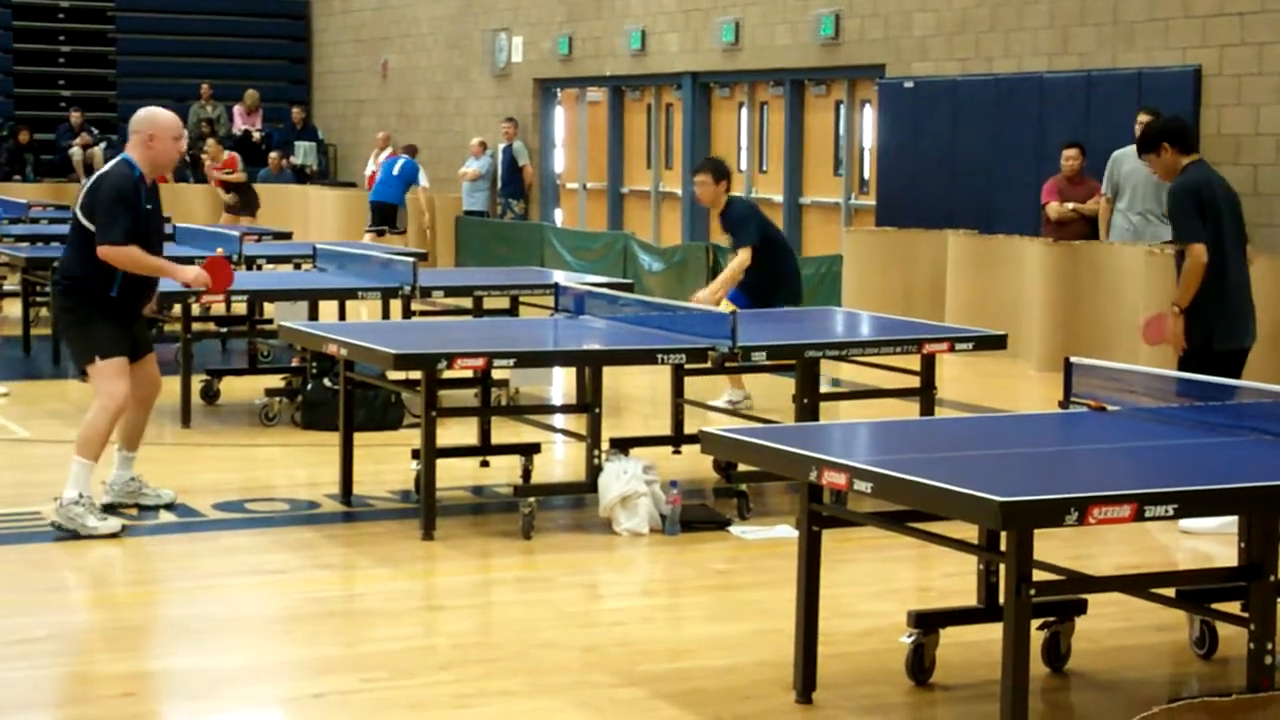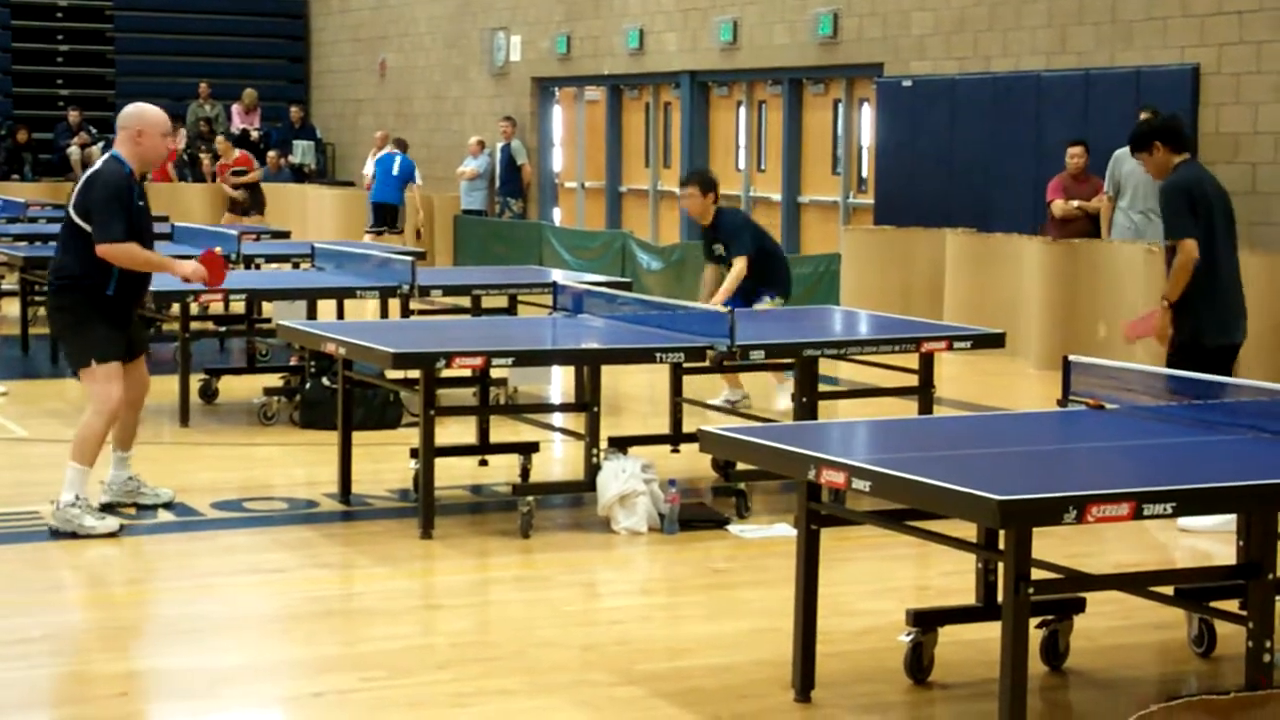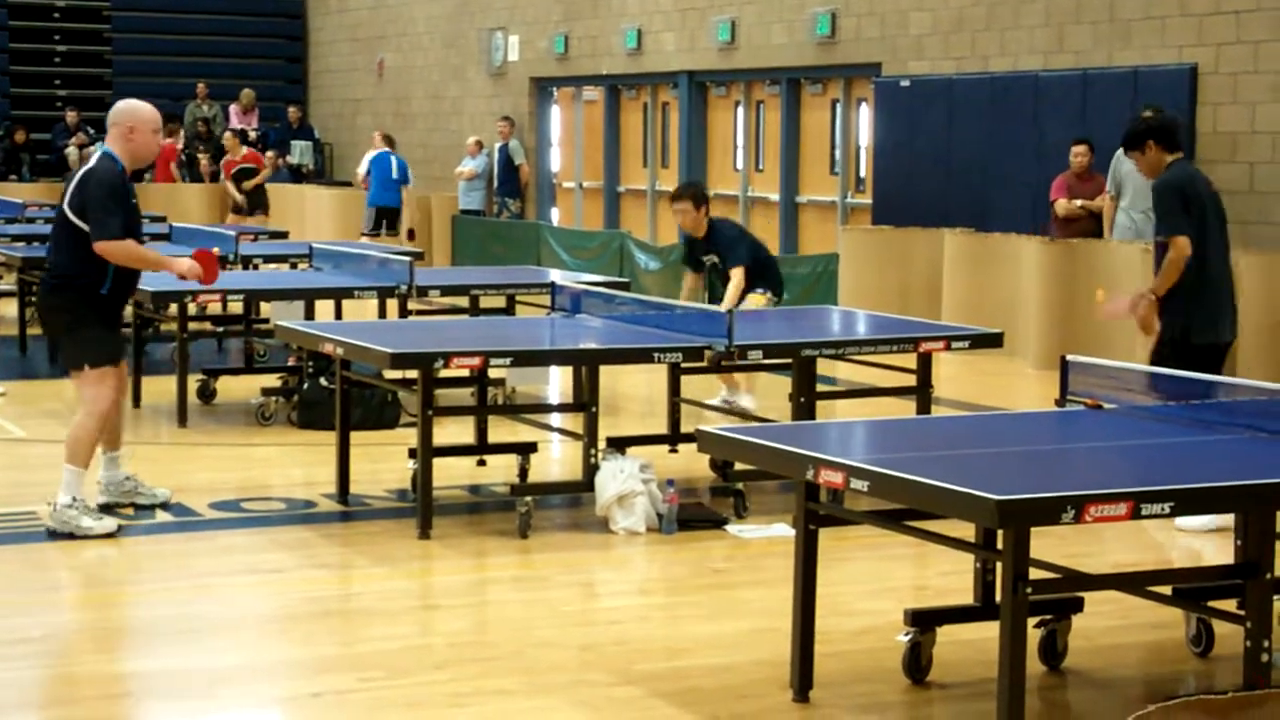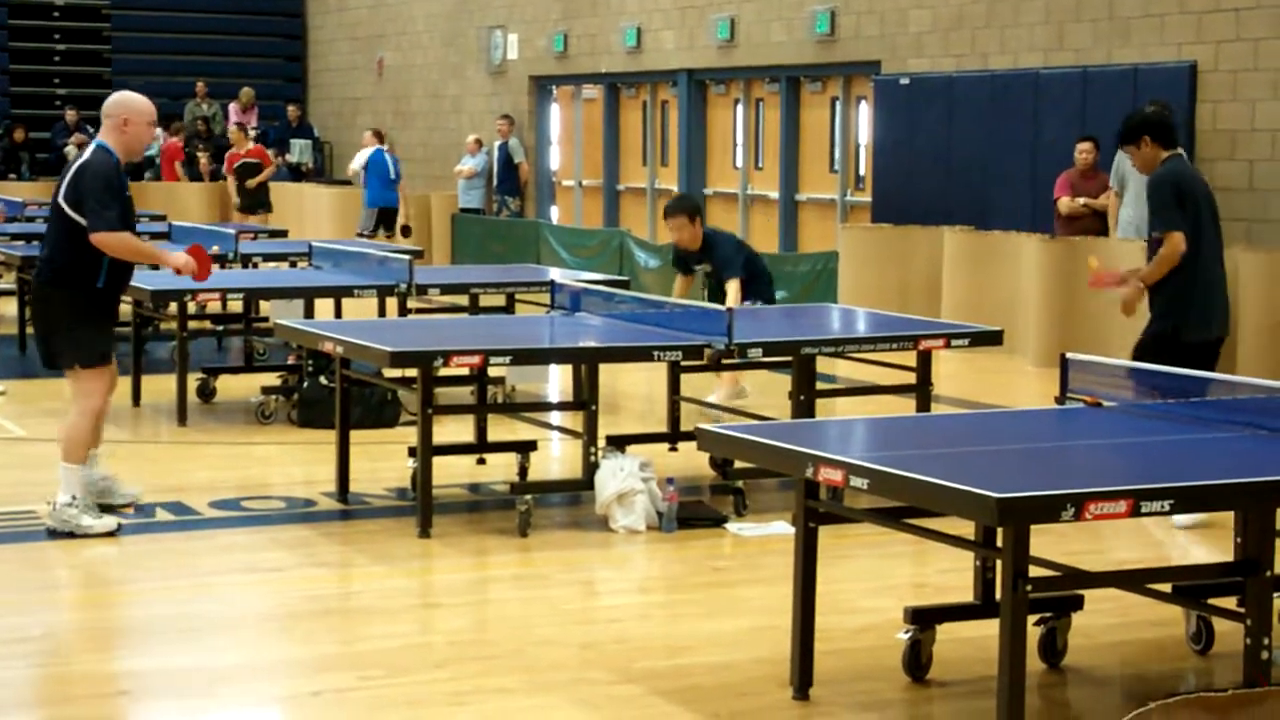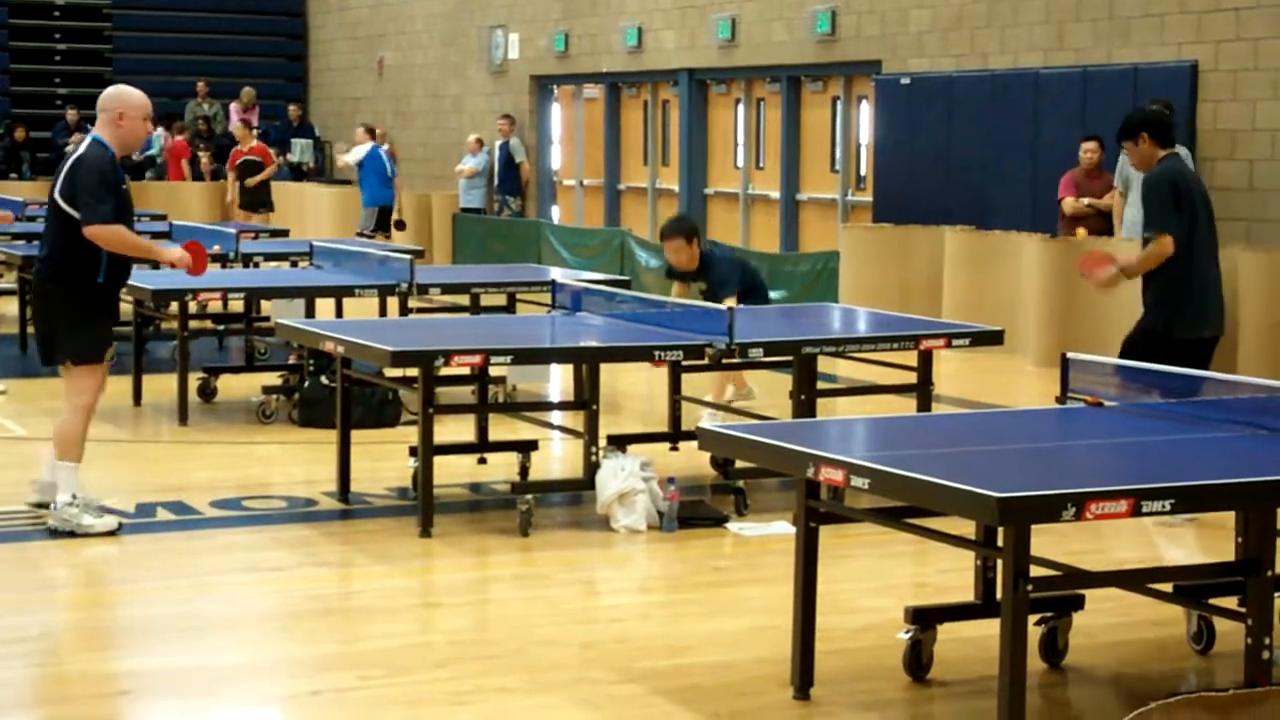
dt=0.1s
person 1, frame 1
left shoulder: (147, 184)
right shoulder: (116, 182)
right elbow: (110, 249)
left wrist: (148, 291)
right wrist: (177, 271)
left hip: (121, 303)
right hip: (85, 304)
left knee: (147, 386)
right knee: (115, 395)
left ankle: (123, 482)
right ankle: (73, 501)
person 1, frame 2
left shoulder: (124, 178)
right shoulder: (108, 179)
right elbow: (110, 248)
left wrist: (145, 283)
right wrist: (175, 267)
left hip: (108, 303)
right hip: (82, 304)
left knee: (135, 387)
right knee: (109, 397)
left ankle: (121, 481)
right ankle: (69, 505)
person 1, frame 3
left shoulder: (114, 175)
right shoulder: (102, 176)
right elbow: (108, 245)
right wrist: (170, 263)
left hip: (95, 300)
right hip: (73, 303)
left knee: (116, 388)
right knee: (99, 399)
left ankle: (115, 481)
right ankle: (66, 506)
person 1, frame 4
left shoulder: (102, 165)
right shoulder: (99, 168)
right elbow: (104, 236)
right wrist: (166, 258)
left hip: (83, 294)
right hip: (70, 297)
left knee: (103, 383)
right knee: (91, 397)
left ankle: (90, 478)
right ankle: (66, 505)
person 1, frame 5
left shoulder: (98, 159)
right shoulder: (94, 162)
right elbow: (97, 229)
right wrist: (160, 252)
left hip: (81, 290)
right hip: (69, 293)
left knee: (87, 386)
right knee: (82, 394)
left ankle: (51, 482)
right ankle: (65, 504)
person 2, frame 1
left shoulder: (1184, 188)
right shoulder: (1220, 185)
left elbow: (1197, 257)
left wrist: (1177, 310)
left hip: (1209, 323)
right hip: (1235, 319)
person 2, frame 2
left shoulder: (1176, 185)
right shoulder: (1209, 183)
left elbow: (1188, 254)
left wrist: (1166, 304)
left hip: (1200, 321)
right hip: (1227, 318)
person 2, frame 3
left shoulder: (1168, 184)
right shoulder: (1200, 182)
left elbow: (1180, 251)
left wrist: (1152, 296)
right wrist: (1157, 292)
left hip: (1189, 318)
right hip: (1217, 316)
person 2, frame 4
left shoulder: (1163, 180)
right shoulder: (1192, 178)
left elbow: (1175, 245)
left wrist: (1140, 283)
right wrist: (1144, 273)
left hip: (1184, 312)
right hip: (1209, 312)
person 2, frame 5
left shoulder: (1158, 180)
right shoulder: (1187, 177)
left elbow: (1164, 248)
left wrist: (1122, 272)
right wrist: (1133, 267)
left hip: (1172, 313)
person 3, frame 1
left shoulder: (742, 212)
right shoulder: (724, 214)
left elbow: (744, 258)
left wrist: (711, 290)
right wrist: (723, 290)
left hip: (780, 283)
right hip: (753, 282)
right ankle: (738, 394)
person 3, frame 2
left shoulder: (732, 222)
right shoulder: (706, 227)
left elbow: (739, 267)
right elbow: (713, 266)
left wrist: (716, 303)
right wrist: (703, 303)
left hip: (773, 282)
right hip: (741, 286)
left ankle: (783, 384)
right ankle: (736, 392)
person 3, frame 3
left shoulder: (727, 234)
right shoulder: (691, 239)
left elbow: (738, 278)
right elbow: (693, 274)
left wrist: (723, 312)
left hip: (764, 284)
right hip: (731, 292)
left ankle: (746, 393)
right ankle: (732, 391)
person 3, frame 4
left shoulder: (722, 246)
right shoulder: (682, 246)
left elbow: (734, 289)
right elbow: (684, 279)
left hip: (755, 293)
right hip: (721, 293)
left ankle: (722, 401)
right ankle: (732, 387)
person 3, frame 5
left shoulder: (719, 265)
right shoulder: (678, 263)
left elbow: (730, 308)
right elbow: (680, 285)
left hip: (751, 301)
left ankle: (713, 412)
right ankle: (741, 388)
